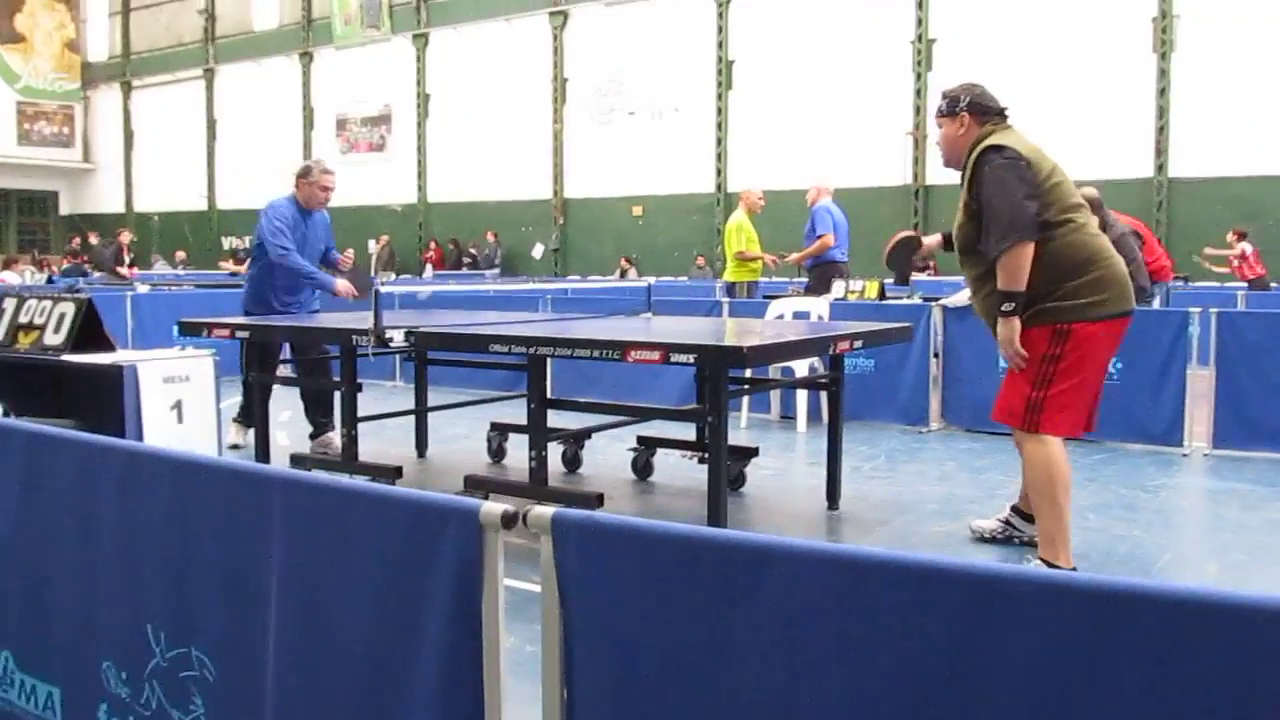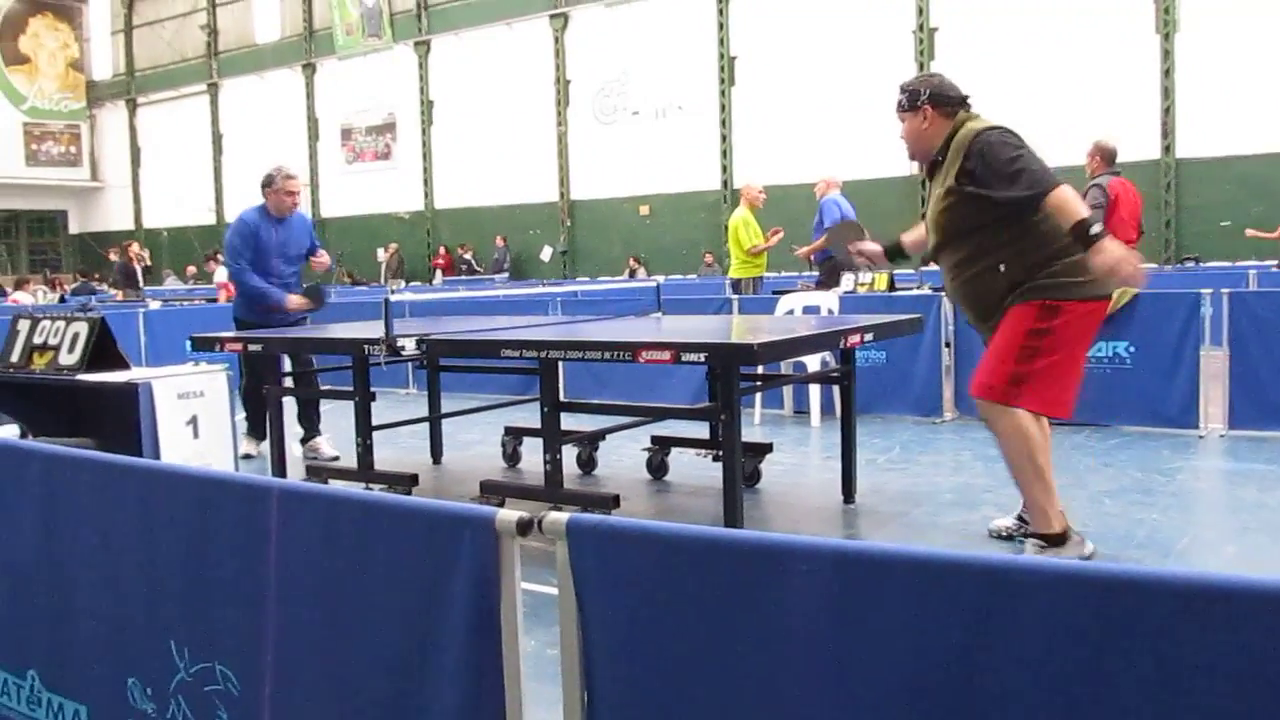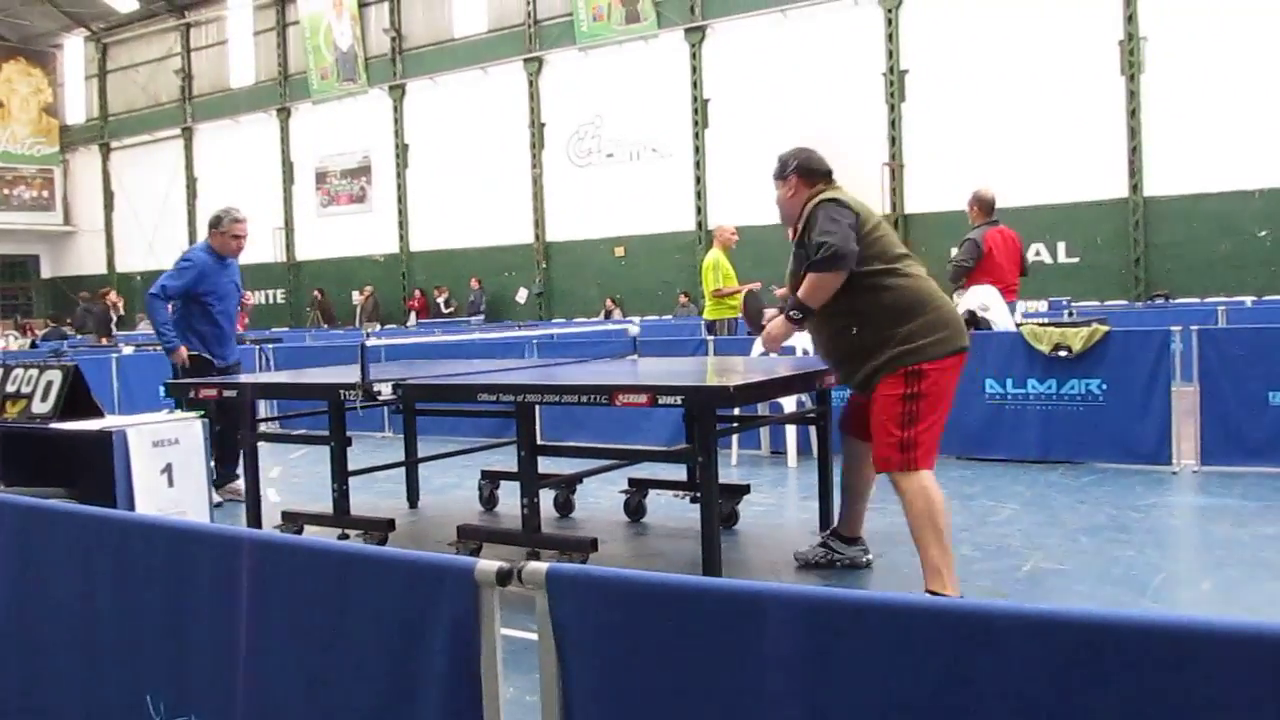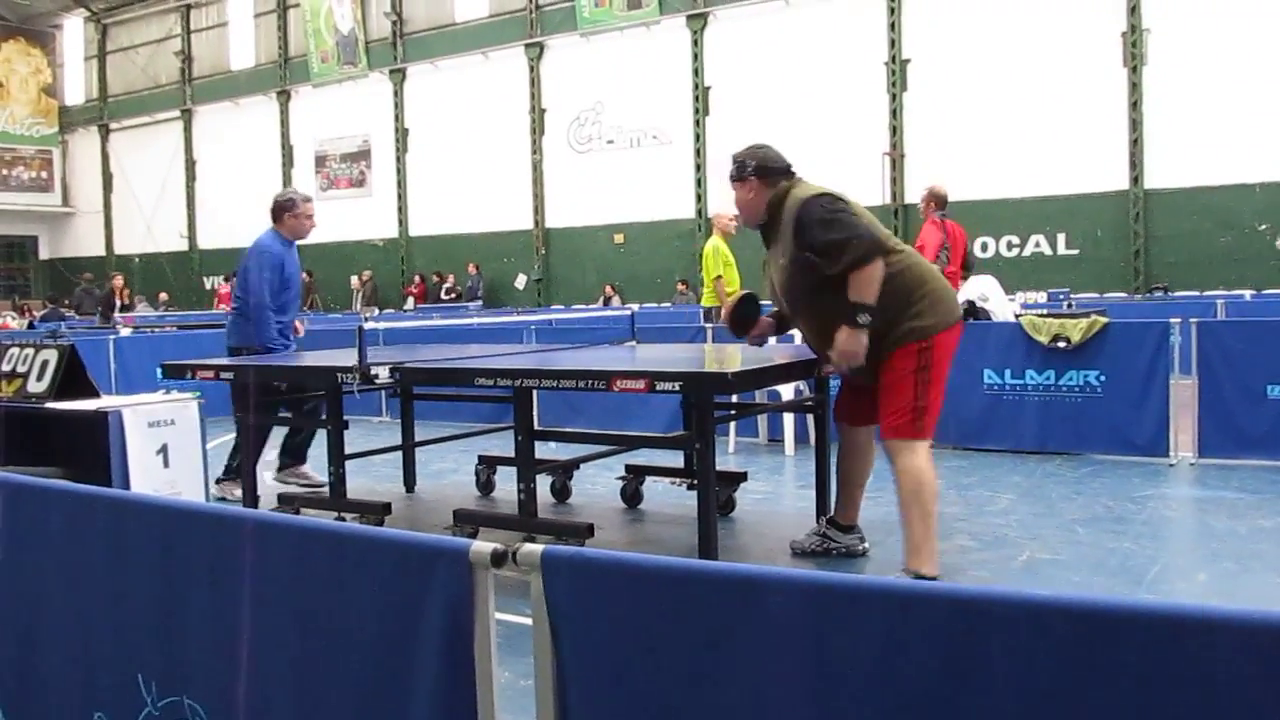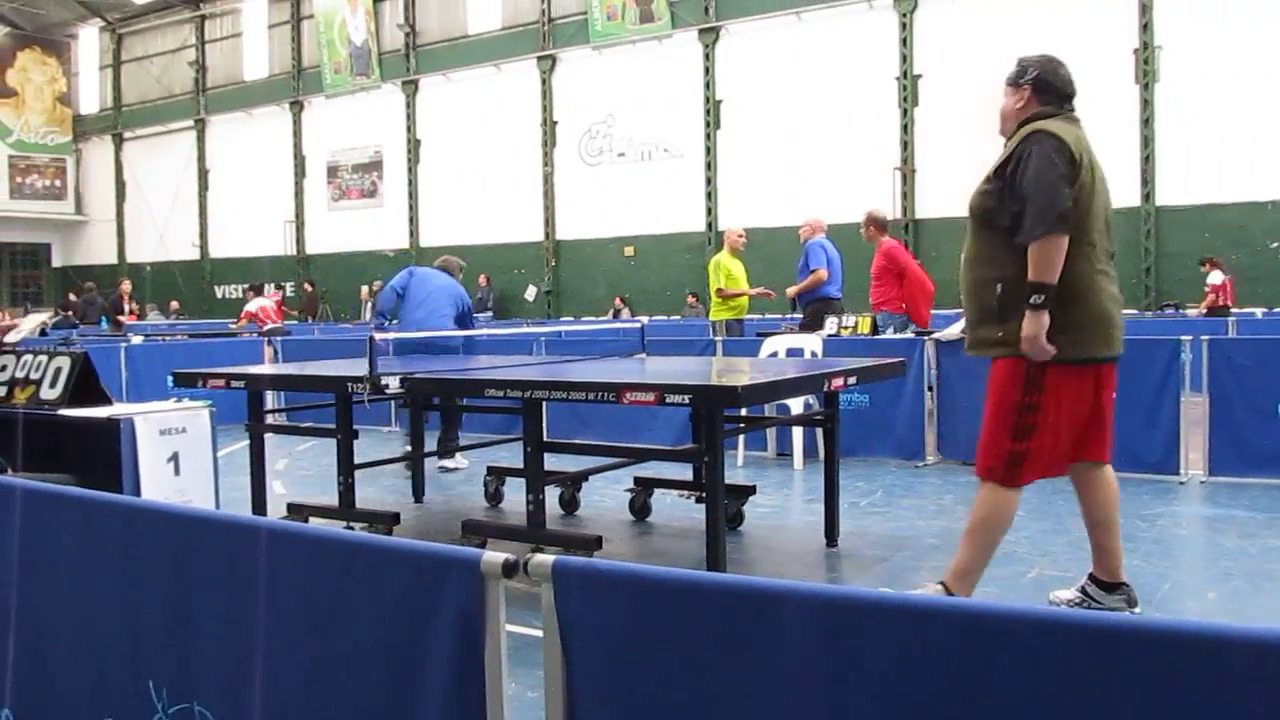
dt=1s
person 1, frame 1
left shoulder: (996, 158)
right shoulder: (999, 156)
left elbow: (1016, 237)
right elbow: (991, 227)
left wrist: (1008, 313)
right wrist: (942, 241)
left hip: (1074, 306)
right hip: (1080, 302)
left knee: (1034, 425)
right knee: (1030, 417)
left ankle: (1057, 564)
right ankle: (1027, 516)
person 1, frame 2
left shoulder: (981, 144)
right shoulder: (944, 162)
left elbow: (1045, 187)
right elbow: (935, 229)
left wrist: (1095, 240)
right wrist: (888, 251)
left hip: (1055, 288)
right hip: (1030, 294)
left knee: (997, 398)
right knee: (1018, 402)
left ankle: (1055, 537)
right ankle: (1040, 515)
person 1, frame 3
left shoulder: (826, 207)
right shoulder: (836, 208)
left elbow: (832, 262)
right elbow: (852, 286)
left wrist: (791, 317)
right wrist: (795, 312)
left hip: (911, 345)
right hip: (898, 344)
left knee: (904, 465)
right knee: (857, 436)
left ankle: (943, 596)
right ankle: (847, 540)
person 1, frame 4
left shoulder: (808, 206)
right shoulder: (782, 224)
left elbow: (868, 254)
right elbow: (805, 302)
left wrist: (856, 324)
right wrist: (773, 325)
left hip: (915, 321)
right hip: (885, 330)
left knee: (902, 437)
right knee: (853, 425)
left ankle: (924, 575)
right ankle: (842, 528)
person 1, frame 5
left shoulder: (1043, 141)
right shoulder: (1068, 141)
left elbow: (1050, 228)
left wrist: (1037, 306)
left hip: (1045, 337)
right hip: (1086, 332)
left knee: (1003, 470)
right knee: (1090, 460)
left ankle: (952, 594)
right ankle: (1110, 585)
person 2, frame 1
left shoulder: (322, 218)
right shoulder: (278, 212)
left elbow: (325, 254)
right elbow: (284, 255)
left wrist: (338, 261)
right wrist: (331, 282)
left hip: (304, 307)
right hip: (264, 307)
left knee: (318, 371)
right knee: (258, 374)
left ankle: (323, 433)
right ankle: (244, 422)
person 2, frame 2
left shoulder: (302, 221)
right shoulder: (246, 224)
left elbow: (315, 252)
right elbow: (239, 272)
left wrist: (322, 258)
right wrist: (280, 298)
left hip: (293, 315)
right hip: (254, 317)
left knee: (306, 376)
right knee: (257, 382)
left ankle: (313, 438)
right ankle: (254, 434)
person 2, frame 3
left shoulder: (230, 259)
right shoulder: (196, 262)
right elbow: (155, 297)
left wrist: (239, 300)
right wrist: (172, 344)
left hip: (227, 358)
right hip: (195, 359)
left knee: (235, 422)
right knee: (205, 426)
left ankle: (226, 480)
person 2, frame 4
left shoulder: (288, 246)
right shoulder: (267, 250)
right elbow: (258, 306)
left wrist: (289, 319)
right wrist: (274, 351)
left hip: (279, 345)
right hip: (253, 347)
left knee: (310, 400)
right knee: (256, 417)
left ankle: (292, 465)
right ankle: (230, 480)
person 2, frame 5
left shoulder: (414, 272)
right shoulder: (460, 293)
left elbow: (390, 292)
left wrist: (380, 324)
right knee: (451, 399)
right ankle: (448, 453)
